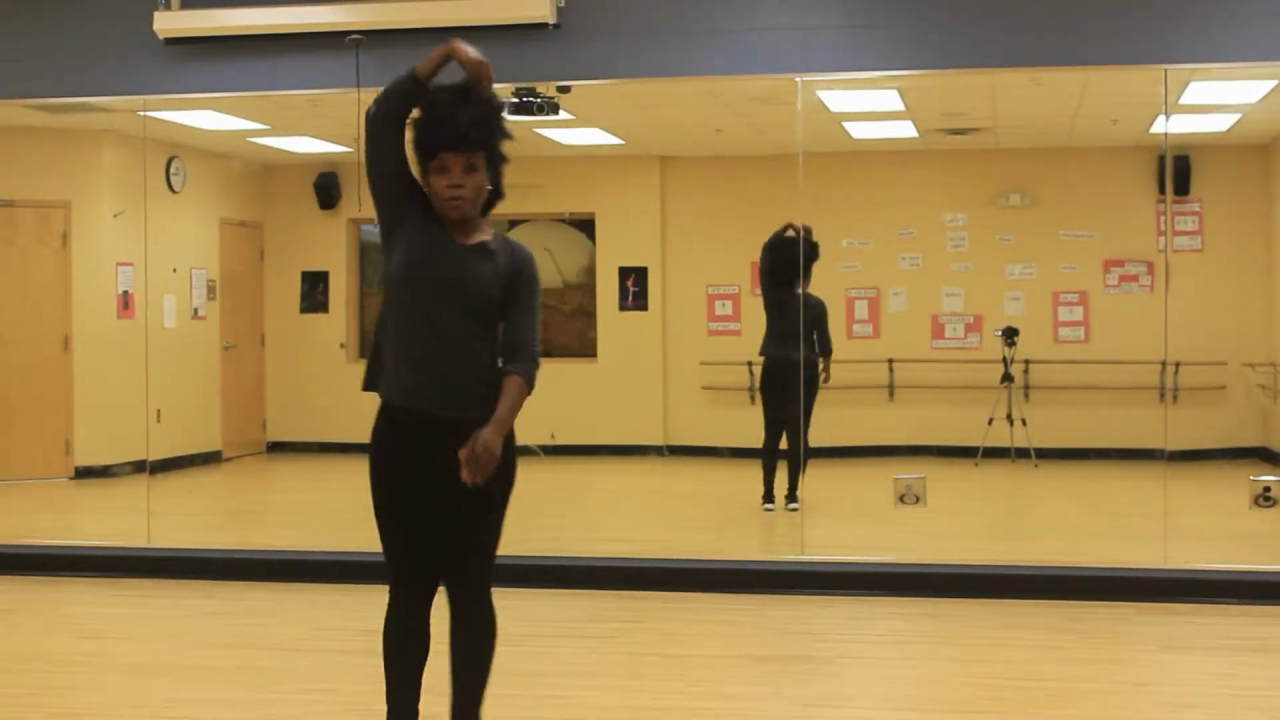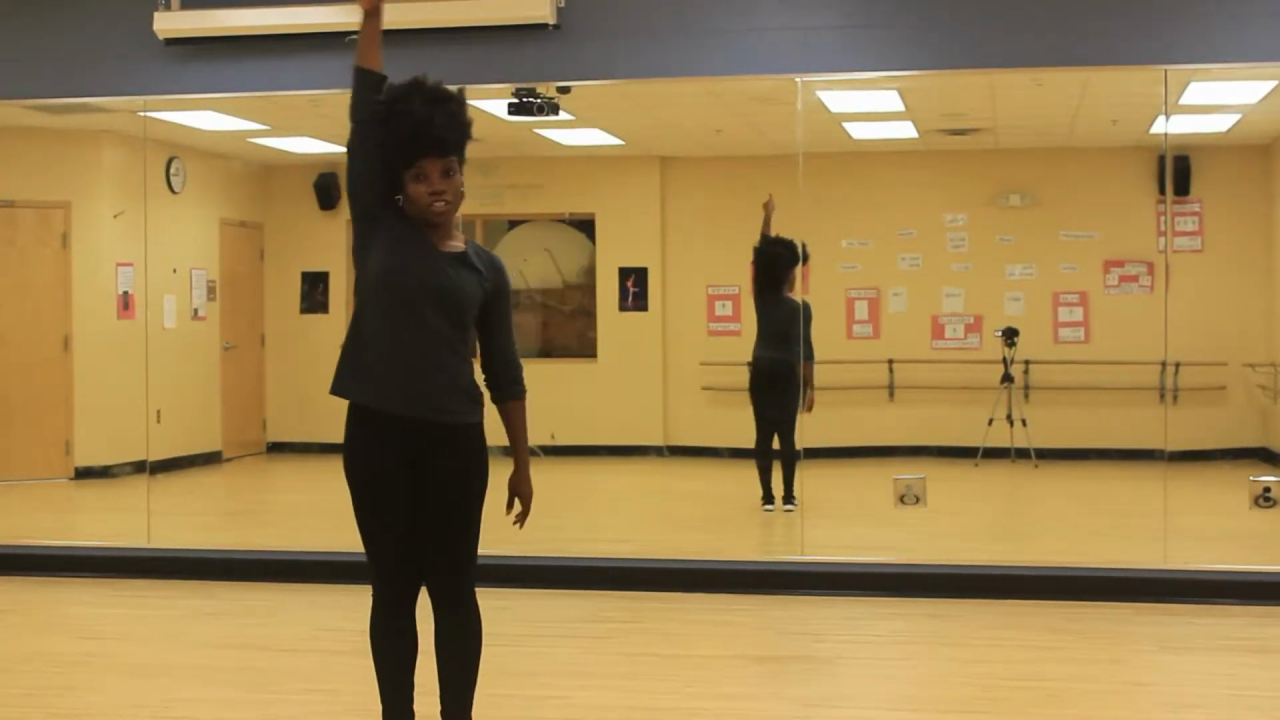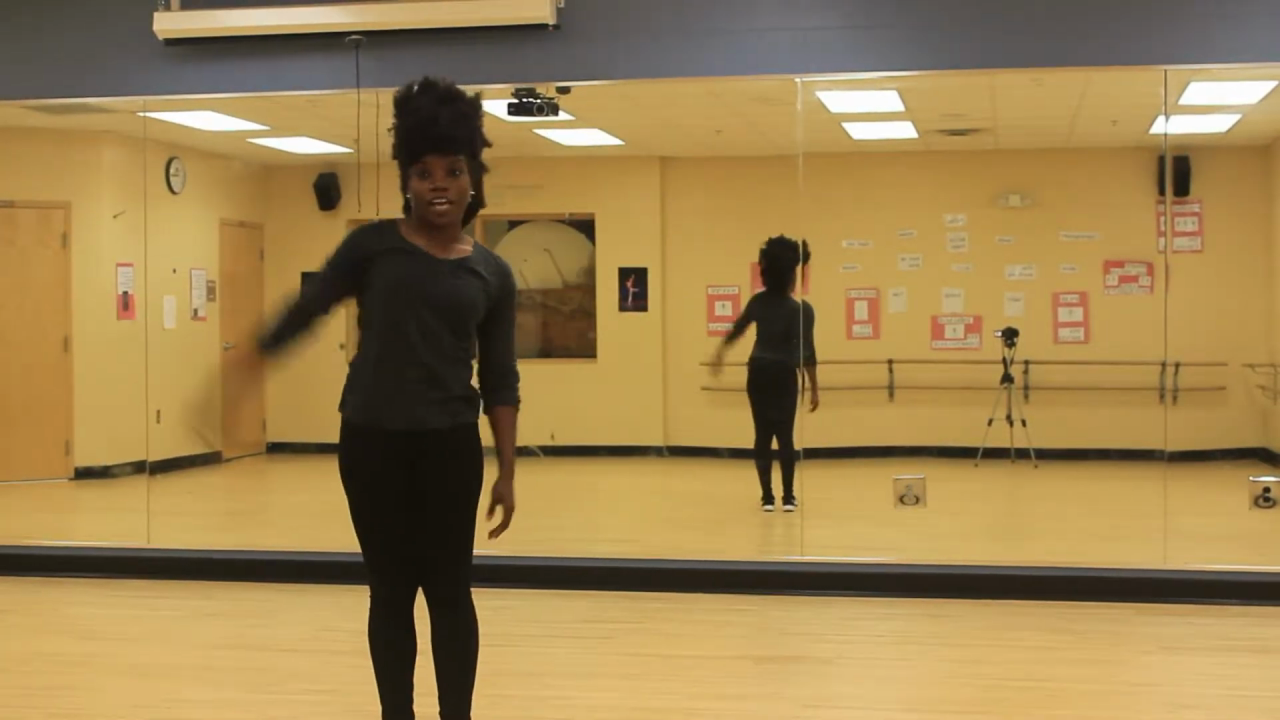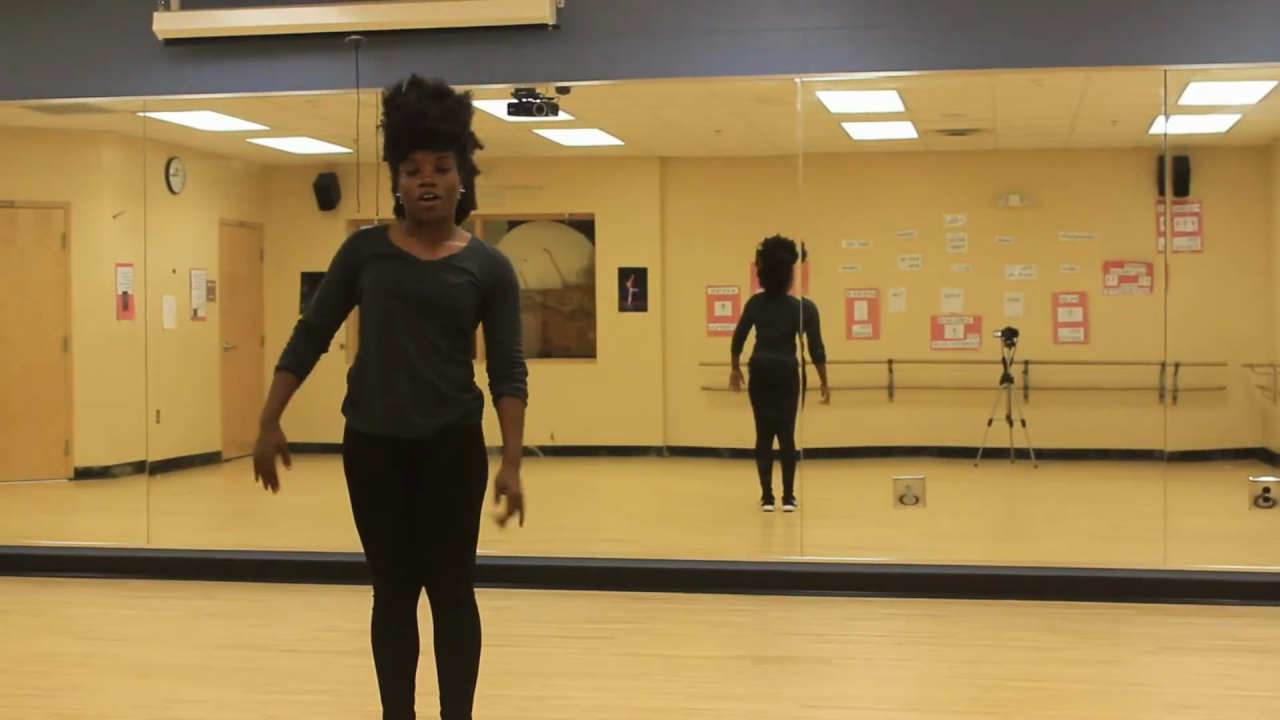
dt=0.4s
person 1, frame 1
left shoulder: (513, 260)
right shoulder: (405, 221)
left elbow: (522, 359)
right elbow: (382, 119)
left wrist: (496, 430)
right wrist: (445, 53)
left hip: (474, 436)
right hip: (402, 430)
left knee: (468, 588)
right knee: (408, 587)
person 1, frame 2
left shoulder: (486, 268)
right shoulder: (377, 229)
left elbow: (509, 372)
right elbow: (368, 125)
left wrist: (520, 461)
left hip: (452, 439)
right hip: (376, 432)
left knee: (452, 586)
right knee: (391, 589)
person 1, frame 3
left shoulder: (491, 273)
right shoulder: (374, 242)
left elbow: (501, 378)
right elbow: (304, 312)
left wrist: (505, 470)
left hip: (442, 442)
right hip: (370, 437)
left knee: (448, 588)
right knee: (391, 586)
person 1, frame 4
left shoulder: (488, 266)
right shoulder: (365, 249)
left elbow: (508, 370)
right elbow: (312, 334)
left wrist: (511, 461)
right wrist: (269, 422)
left hip: (451, 443)
right hip: (373, 441)
left knee: (451, 588)
right knee: (392, 588)
person 2, frame 1
left shoulder: (771, 294)
right shoulder: (815, 305)
left elbow: (768, 251)
right elbow: (824, 345)
left wrist: (787, 229)
right wrist: (827, 367)
left hip: (774, 371)
right hip: (803, 372)
left knee: (773, 433)
right knee: (797, 434)
left ankle: (768, 495)
right ankle: (791, 495)
person 2, frame 2
left shoulder: (761, 296)
right shoulder: (798, 308)
left elbow: (759, 257)
right elbow: (803, 352)
left wrist: (768, 217)
right wrist: (808, 388)
left hip: (760, 372)
right hip: (785, 374)
left knee: (764, 435)
right knee: (787, 435)
left ankle: (768, 496)
right ankle: (788, 497)
person 2, frame 3
left shoulder: (758, 301)
right shoulder: (801, 309)
left elbow: (737, 330)
right elbow: (805, 352)
left wrist: (719, 354)
right wrist: (814, 388)
left hip: (757, 372)
right hip: (782, 375)
left knee: (763, 435)
right knee: (785, 435)
left ankle: (768, 495)
right ankle: (788, 497)
person 2, frame 4
left shoulder: (755, 303)
right shoulder: (804, 308)
left elbow: (738, 339)
right elbow: (816, 348)
left wrist: (736, 369)
right wrist: (824, 382)
left hip: (759, 372)
right hip: (786, 374)
left knee: (764, 434)
right knee: (786, 434)
left ankle: (767, 496)
right ankle: (788, 496)
